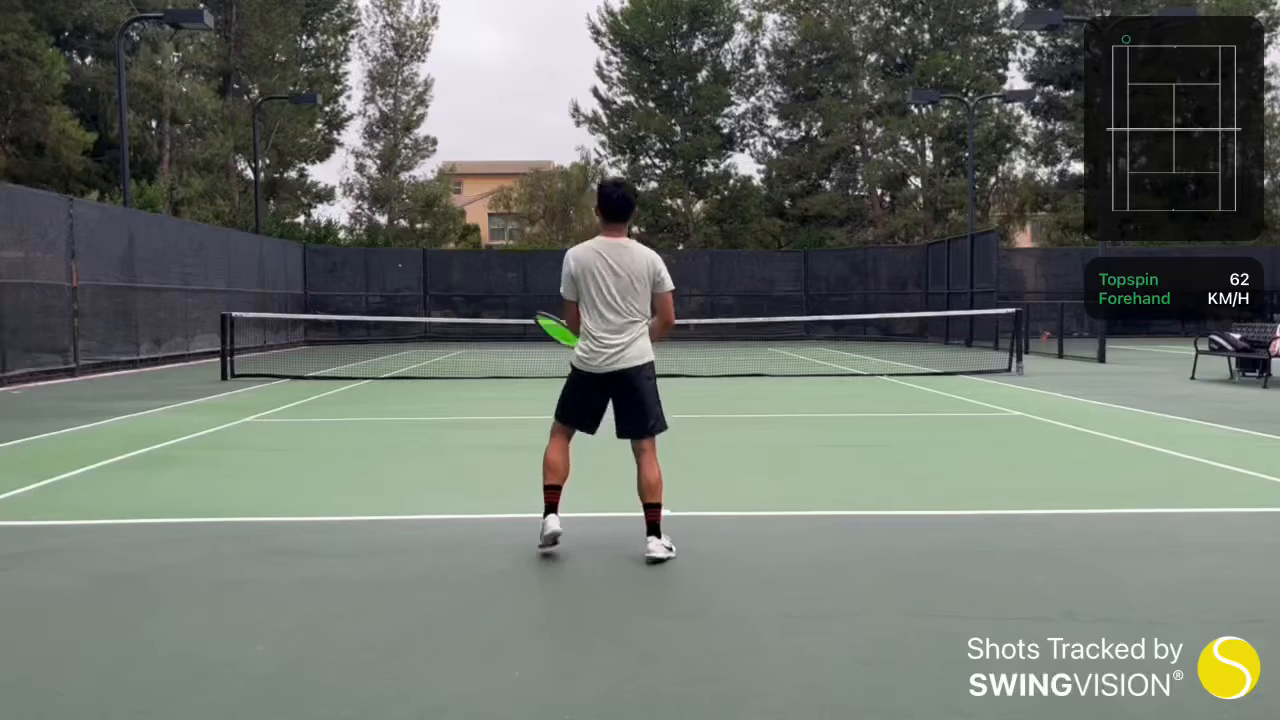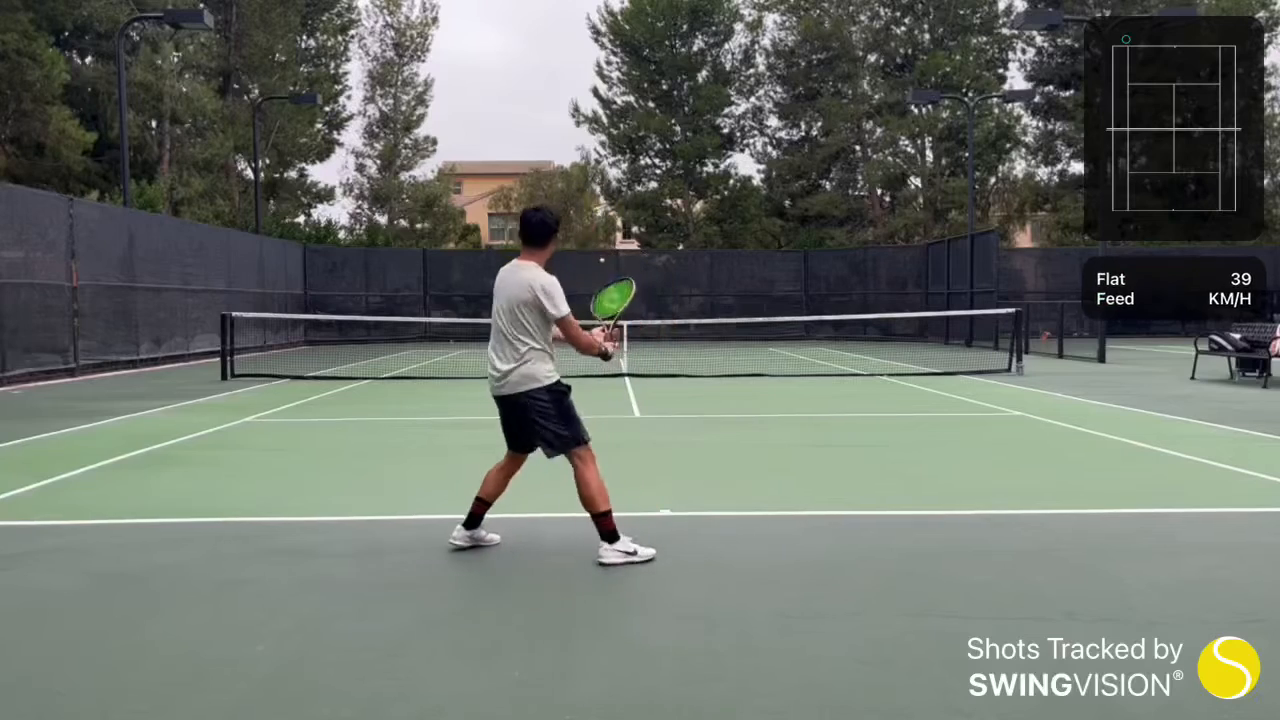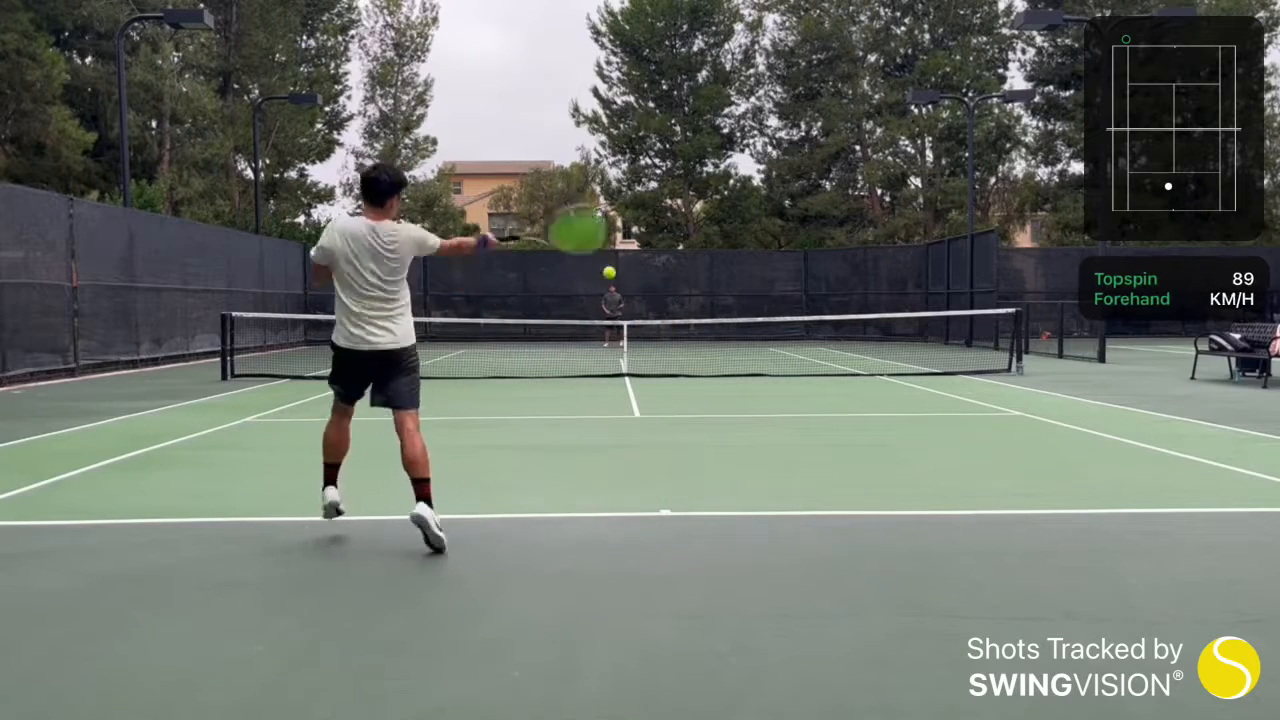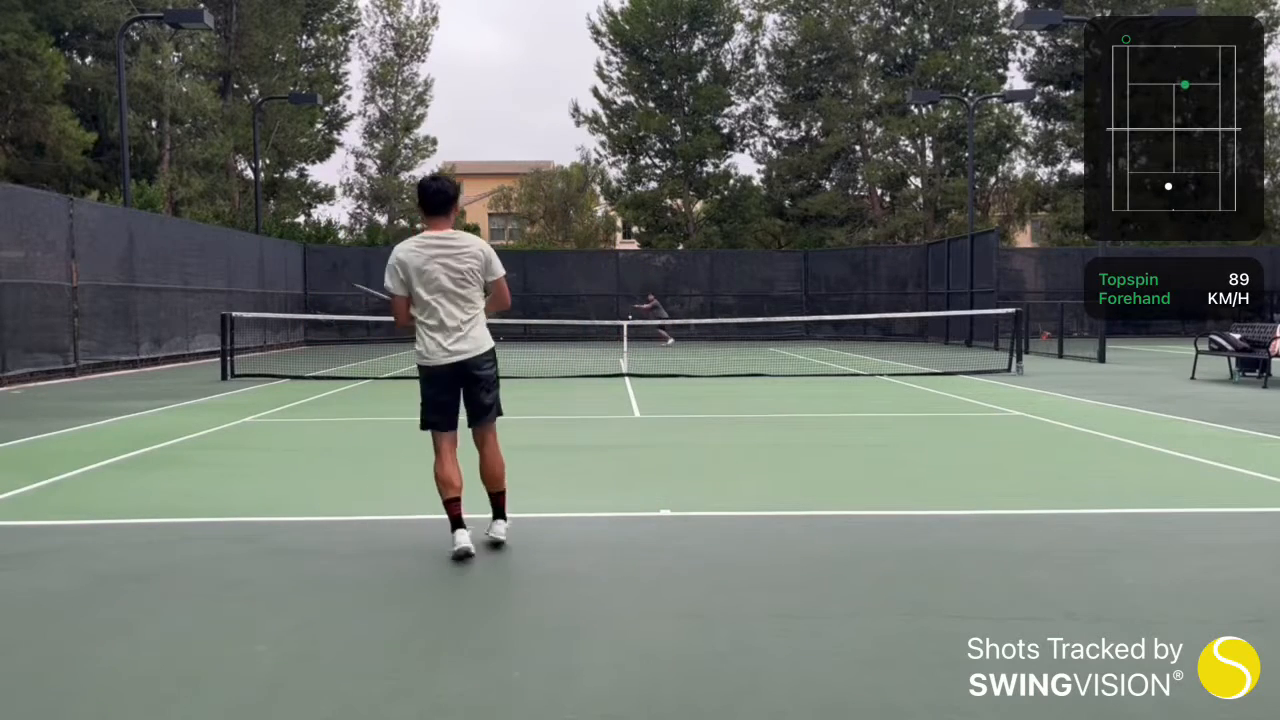
dt=1s
person 1, frame 1
left shoulder: (576, 256)
right shoulder: (650, 259)
left elbow: (573, 320)
right elbow: (667, 319)
left hip: (589, 364)
right hip: (636, 363)
left knee: (560, 434)
right knee: (646, 451)
left ankle: (551, 517)
right ankle: (655, 539)
person 1, frame 2
left shoulder: (506, 274)
right shoulder: (542, 282)
right elbow: (576, 340)
left wrist: (591, 335)
right wrist: (604, 349)
left hip: (505, 384)
right hip: (534, 384)
left knee: (516, 456)
right knee: (582, 459)
left ankle: (469, 528)
right ankle: (614, 543)
person 1, frame 3
left shoulder: (338, 229)
right shoulder: (408, 234)
left elbow: (320, 274)
right elbow: (449, 247)
right wrist: (482, 240)
left hip: (350, 344)
right hip: (397, 345)
left knee: (340, 415)
right knee: (408, 426)
left ankle: (331, 490)
right ankle: (423, 505)
person 1, frame 4
left shoulder: (403, 253)
right shoulder: (477, 246)
left elbow: (401, 315)
right elbow: (503, 301)
left hip: (433, 360)
right hip: (478, 353)
left knee: (444, 446)
right knee: (487, 438)
left ankle: (459, 531)
right ankle: (499, 520)
